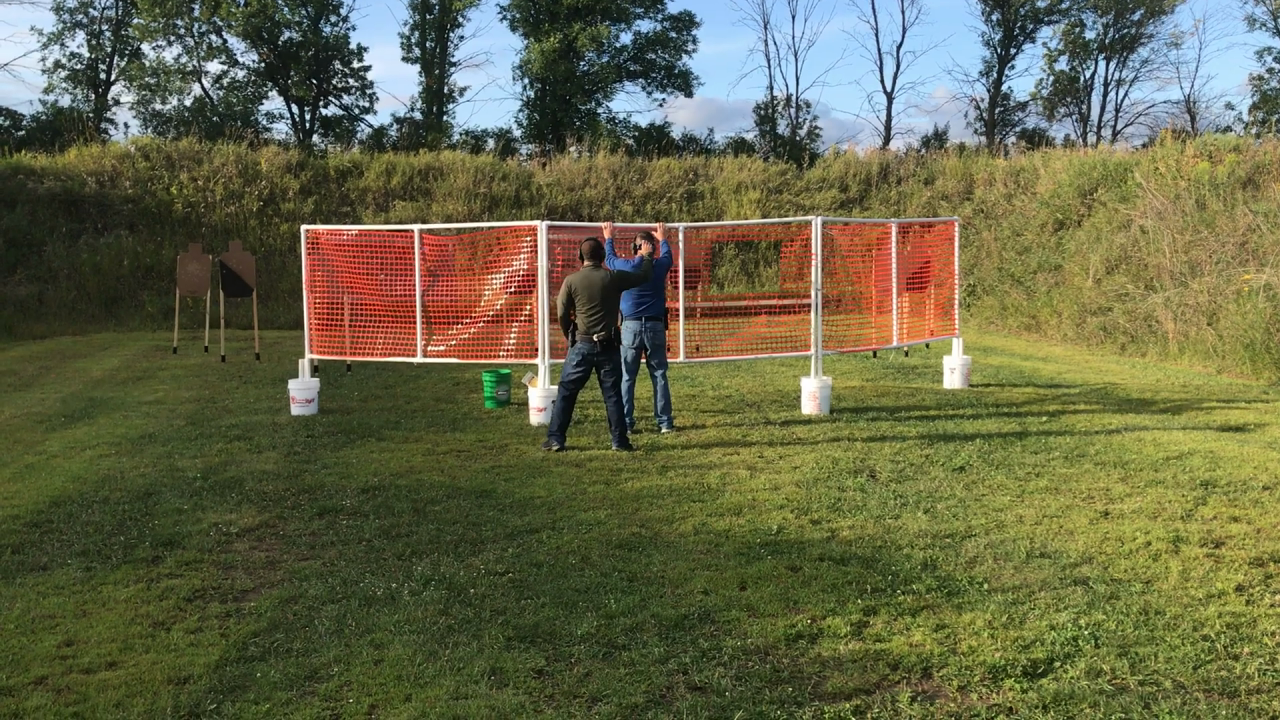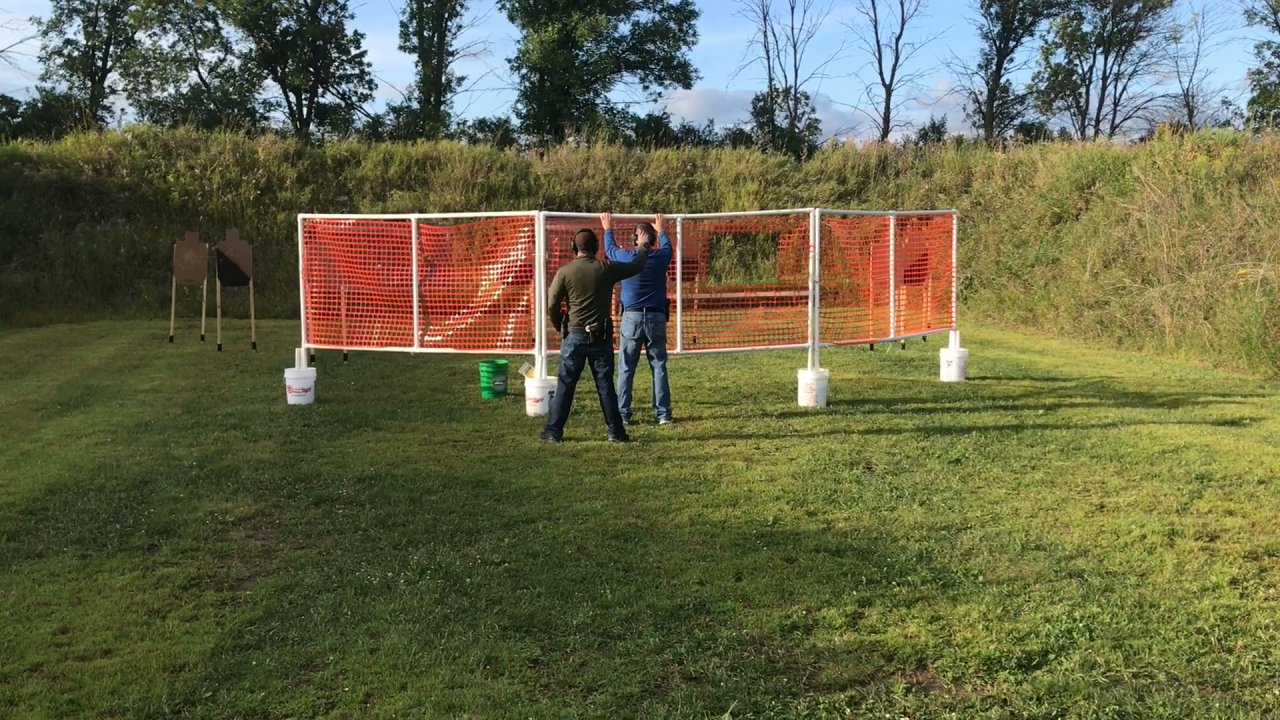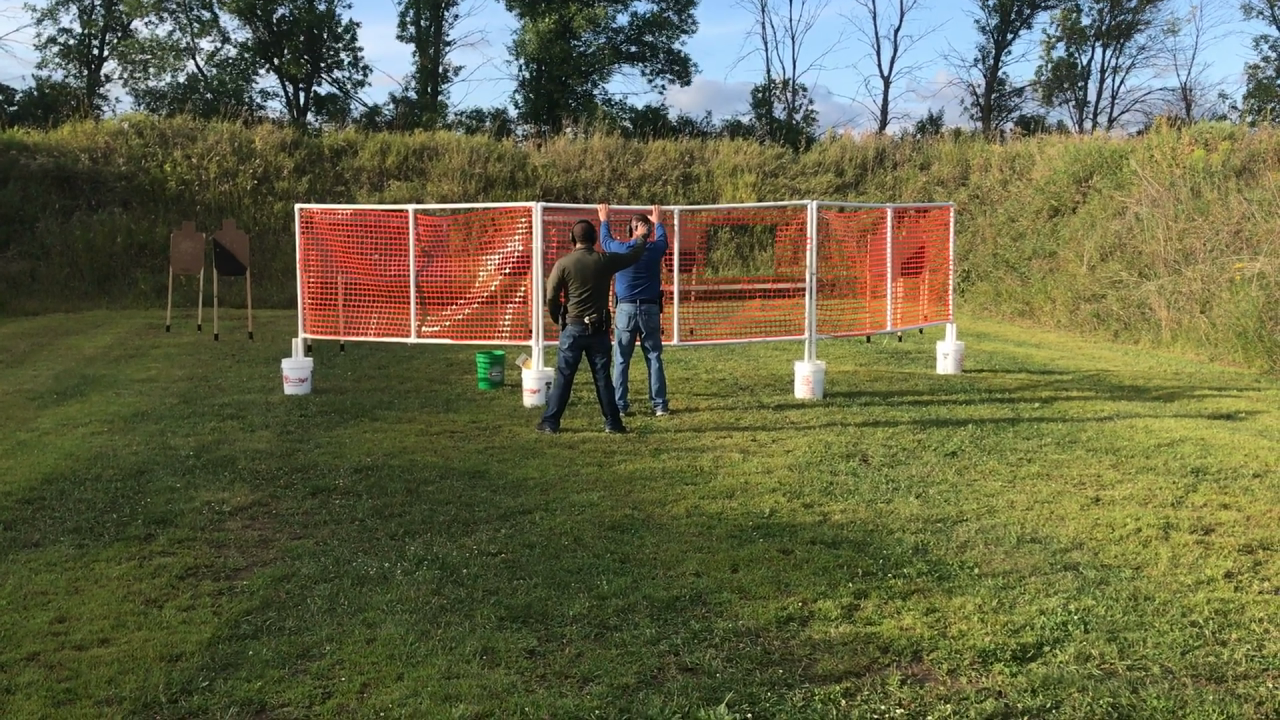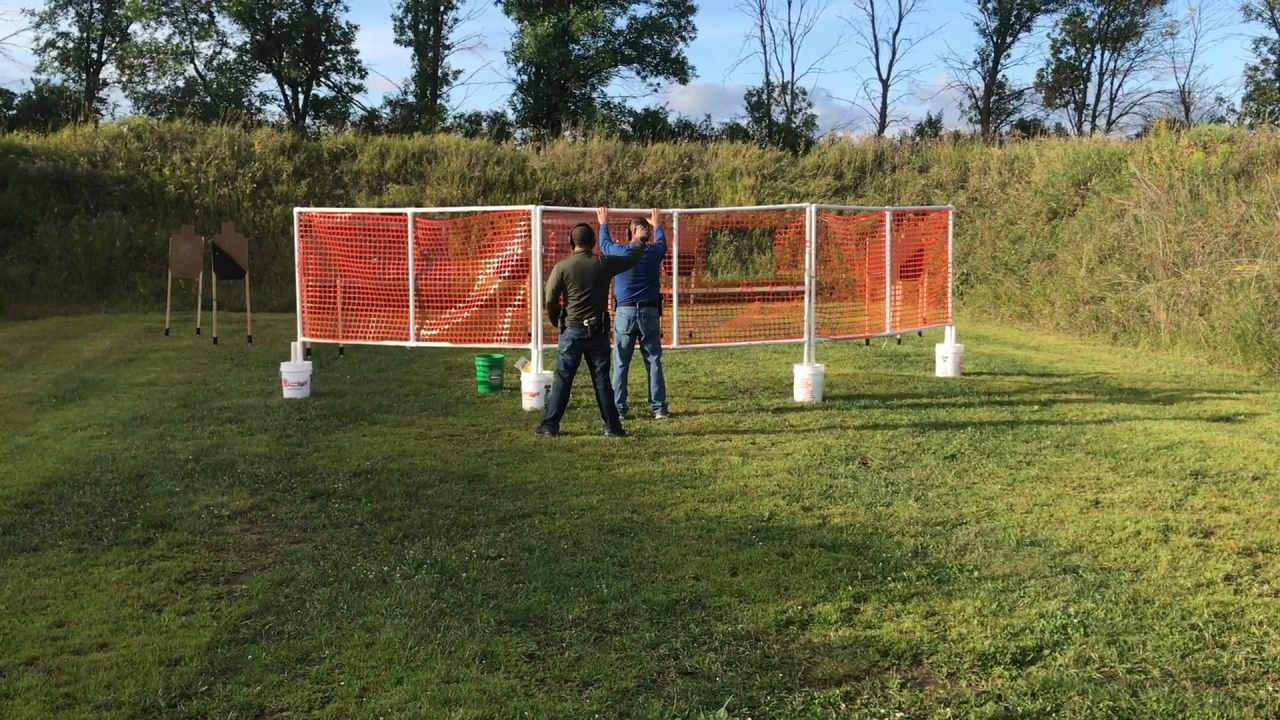
dt=1s
person 1, frame 1
left shoulder: (571, 280)
right shoulder: (613, 277)
left elbow: (562, 314)
right elbow: (644, 276)
left wrist: (571, 336)
right wrist: (647, 256)
left hip: (582, 345)
right hip: (608, 345)
left knee: (566, 393)
right knee: (613, 395)
left ankle: (555, 438)
right ankle: (619, 441)
person 1, frame 2
left shoulder: (564, 271)
right shoulder: (606, 269)
left elbow: (552, 305)
right elbow: (637, 265)
left wrist: (560, 327)
right wrist: (644, 246)
left hip: (574, 336)
right hip: (601, 336)
left knee: (565, 386)
right knee: (605, 386)
left ankle: (553, 431)
right ankle: (615, 431)
person 1, frame 3
left shoulder: (563, 264)
right shoulder: (605, 261)
left elbow: (551, 297)
right elbow: (634, 255)
left wrist: (558, 320)
right wrist: (642, 239)
left hip: (572, 328)
right hip: (599, 329)
left knee: (563, 378)
right knee: (603, 378)
left ankle: (550, 423)
right ankle: (612, 423)
person 1, frame 4
left shoulder: (562, 267)
right shoulder: (604, 263)
left elbow: (550, 300)
right elbow: (632, 258)
left wrist: (557, 322)
right wrist: (640, 242)
left hip: (572, 331)
right hip: (598, 331)
left knee: (562, 380)
right knee: (602, 381)
left ankle: (550, 425)
right ankle: (612, 426)
person 2, frame 1
left shoulder: (624, 266)
right shoulder: (660, 265)
left elbow: (609, 258)
right elbow: (667, 255)
left wrist: (608, 239)
right wrist: (662, 239)
left hip: (631, 326)
right hip: (655, 325)
left knee: (627, 377)
right knee: (659, 375)
left ankle: (625, 423)
right ankle: (665, 422)
person 2, frame 2
left shoulder: (626, 256)
right shoulder: (661, 257)
left elbow: (610, 248)
right elbow: (667, 246)
left wrist: (607, 229)
right wrist: (661, 230)
left hip: (632, 317)
right hip: (656, 317)
left knee: (626, 369)
right knee: (659, 367)
left ankle: (623, 414)
right ankle: (663, 413)
person 2, frame 3
left shoulder: (620, 249)
right shoulder: (656, 249)
left elbow: (605, 240)
right elbow: (663, 239)
left wrist: (604, 220)
right wrist: (658, 222)
left hip: (626, 309)
right hip: (650, 309)
left knee: (621, 360)
right knee: (654, 358)
left ankle: (619, 405)
right ankle: (659, 405)
person 2, frame 4
left shoulder: (619, 253)
right shoulder: (655, 252)
left elbow: (605, 243)
right elbow: (662, 242)
left wrist: (603, 224)
right wrist: (657, 225)
left hip: (625, 312)
right hip: (649, 312)
left knee: (620, 364)
right knee: (654, 361)
left ankle: (619, 408)
right ankle: (659, 408)
